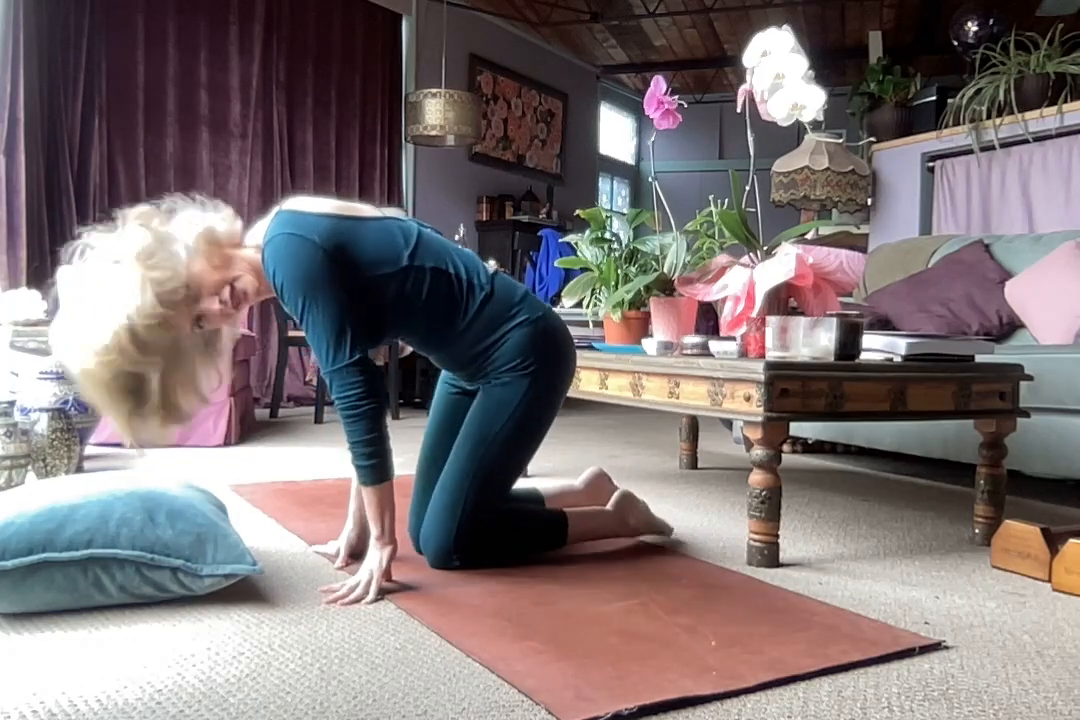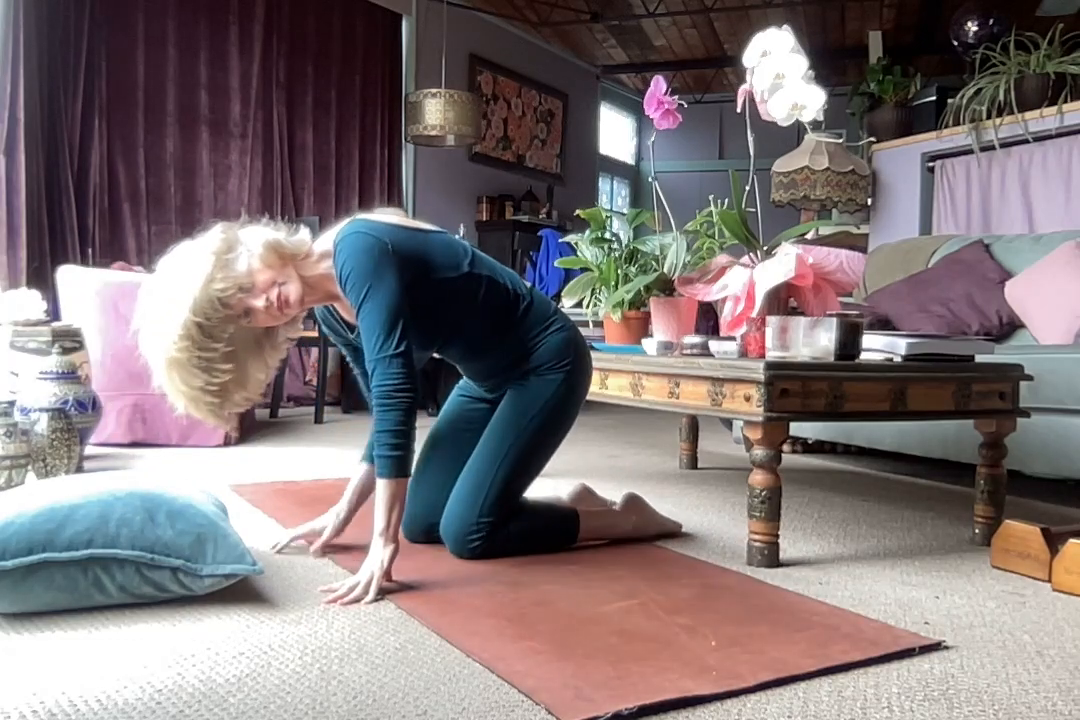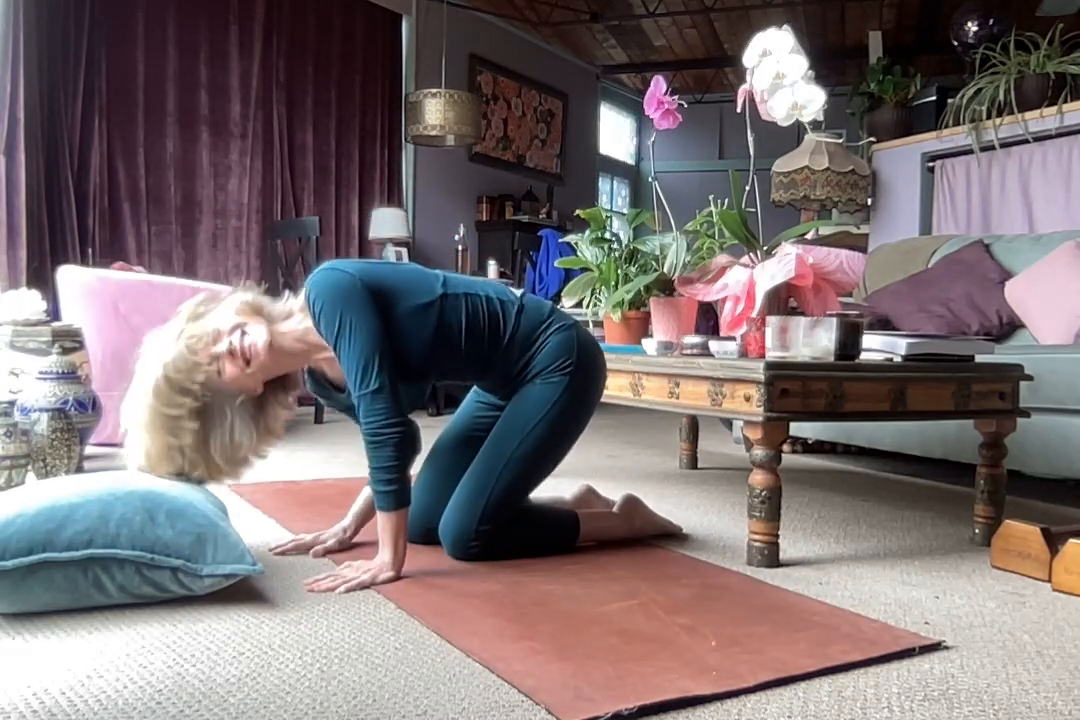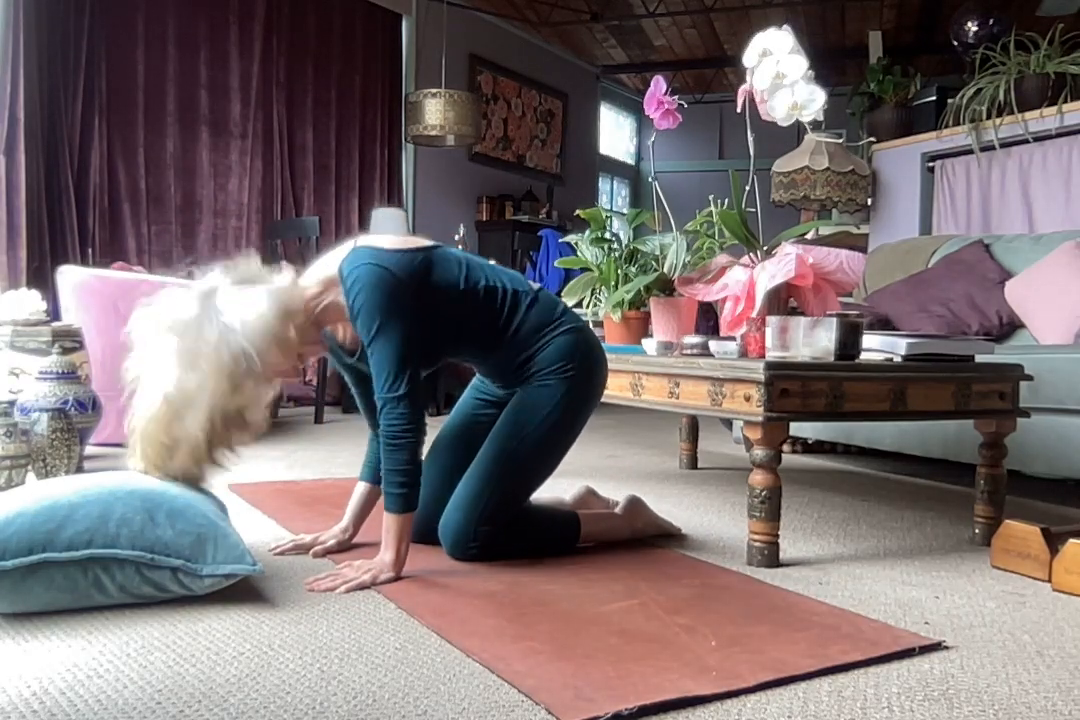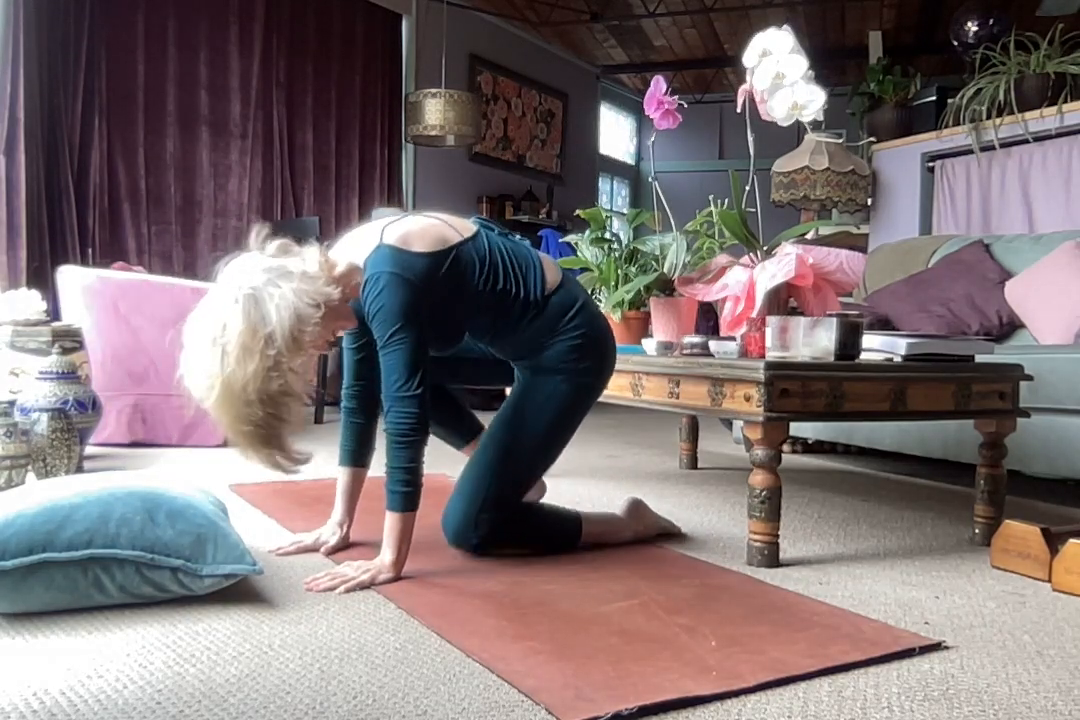
dt=1s
person 1, frame 1
left shoulder: (289, 250)
right shoulder: (287, 258)
left elbow: (357, 392)
right elbow: (359, 390)
left wrist: (380, 542)
right wrist: (359, 523)
left hip: (523, 351)
right hip: (472, 360)
left knee: (446, 544)
right knee: (434, 521)
left ankle: (616, 517)
right ankle: (586, 492)
person 1, frame 2
left shoulder: (358, 251)
right shoulder: (330, 313)
left elbow: (394, 392)
right elbow: (388, 405)
left wrist: (383, 543)
right wrist: (343, 511)
left hip: (546, 362)
right hip: (488, 377)
left knee: (468, 532)
right knee: (421, 522)
left ankle: (625, 518)
right ankle: (576, 503)
person 1, frame 3
left shoulder: (330, 290)
right shoulder: (319, 377)
left elbow: (384, 424)
right elbow: (395, 440)
left wrist: (388, 559)
right wrist: (347, 527)
left hip: (556, 361)
right hip: (505, 381)
left knee: (466, 535)
right knee: (422, 523)
left ankle: (623, 520)
right ankle: (578, 504)
person 1, frame 4
left shoulder: (364, 278)
right shoulder: (330, 334)
left elbow: (402, 419)
right elbow: (390, 431)
left wrist: (390, 559)
right wrist: (345, 527)
left hip: (557, 360)
right hip: (506, 373)
left knee: (466, 535)
right knee: (426, 521)
left ankle: (626, 520)
right ankle: (577, 503)
person 1, frame 5
left shoulder: (387, 278)
right shoulder: (352, 275)
left elbow: (405, 419)
right elbow: (360, 400)
left wrist: (390, 562)
right wrist: (338, 523)
left hip: (566, 345)
left knee: (469, 527)
right knee: (400, 374)
left ankle: (629, 523)
right ankle: (513, 471)
